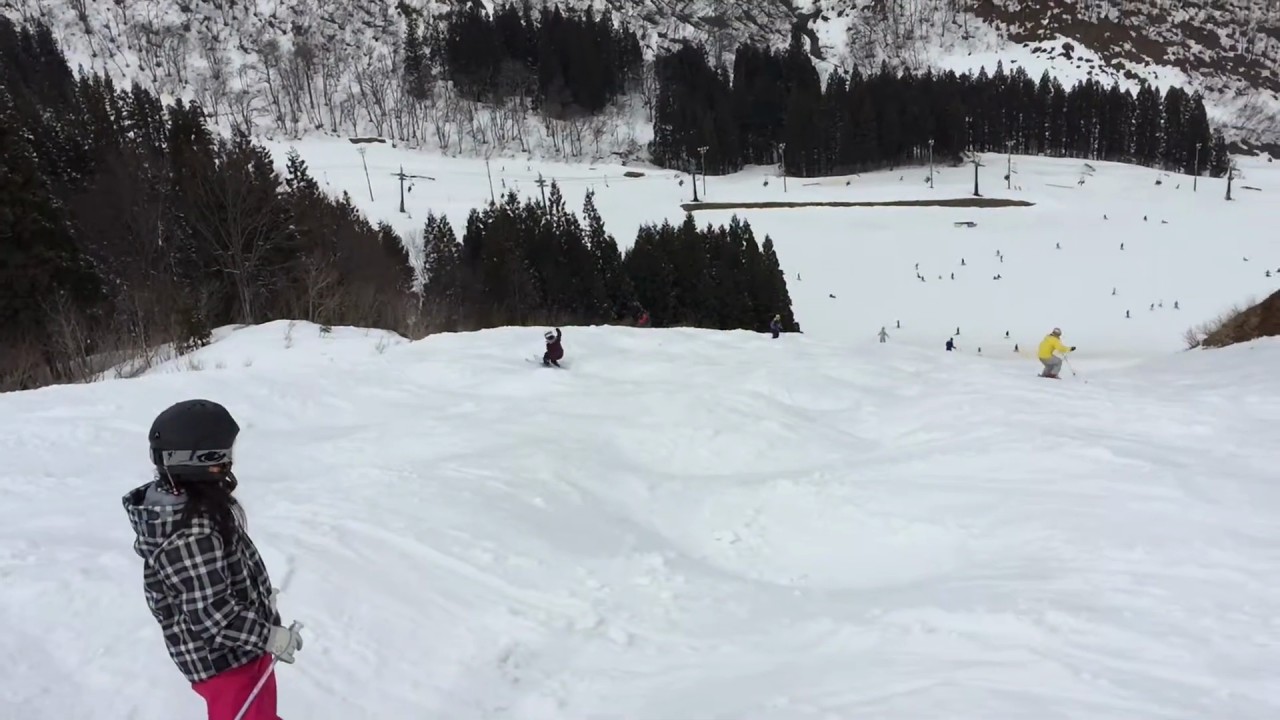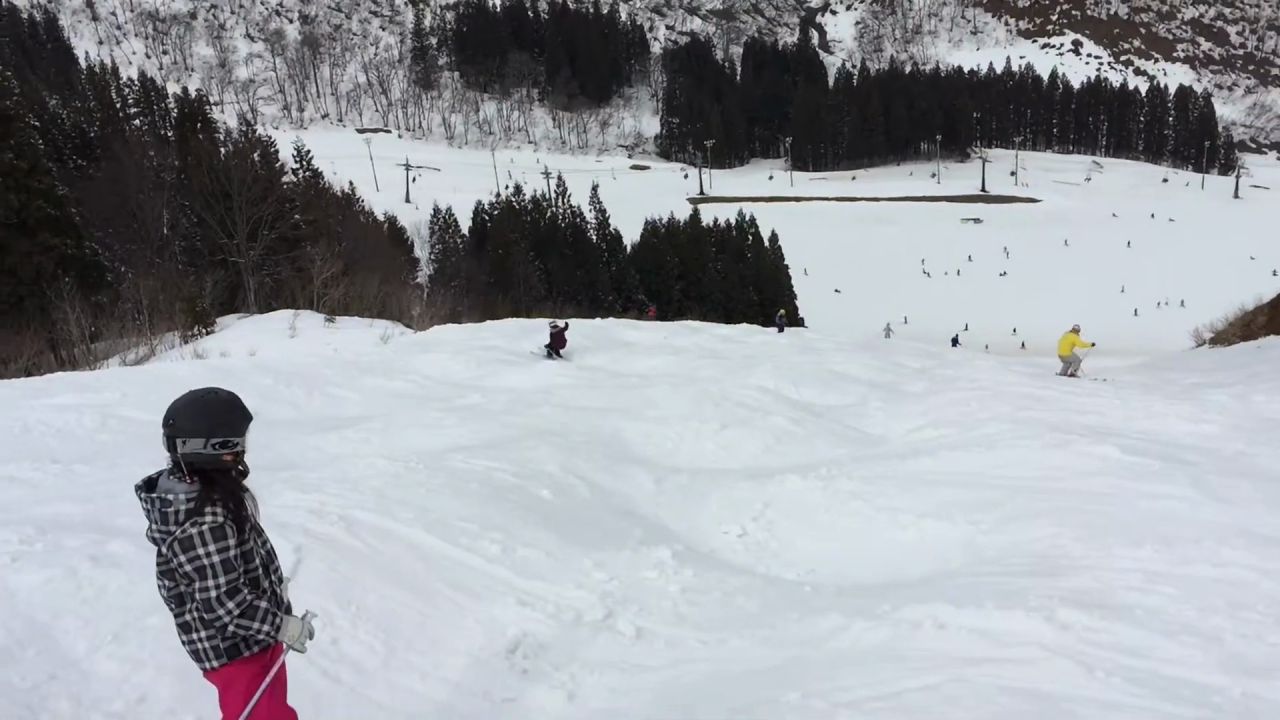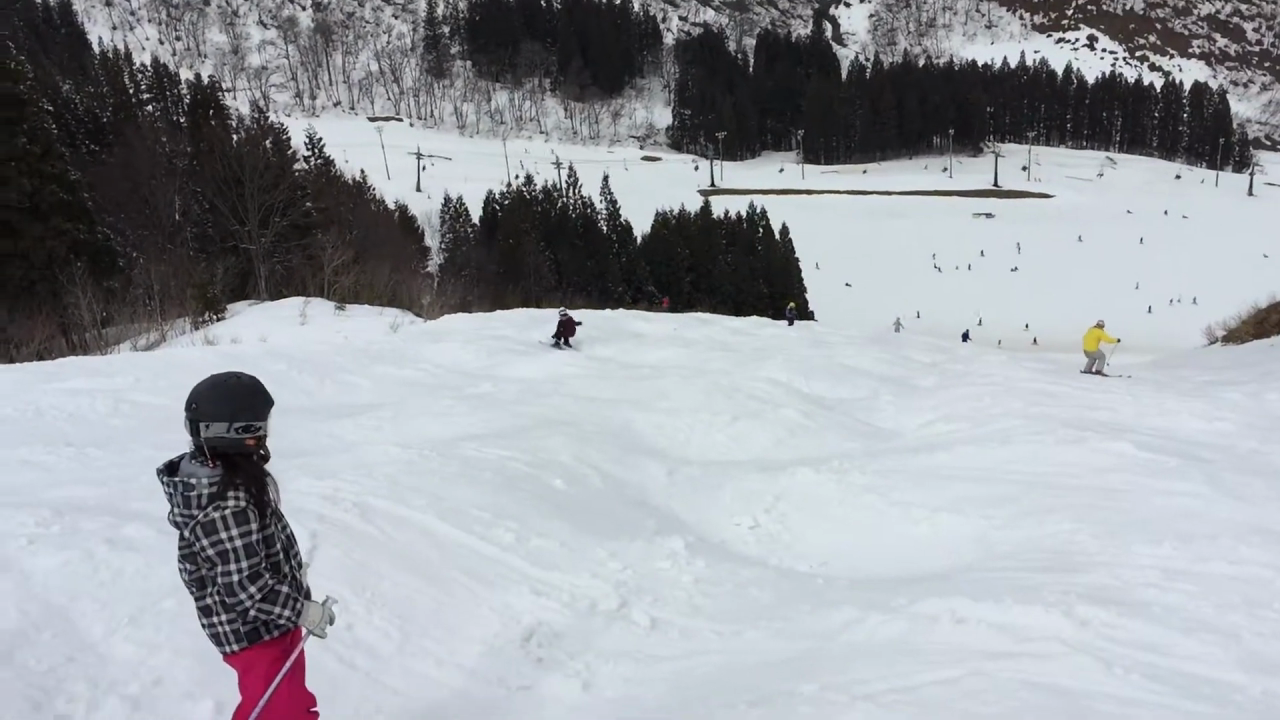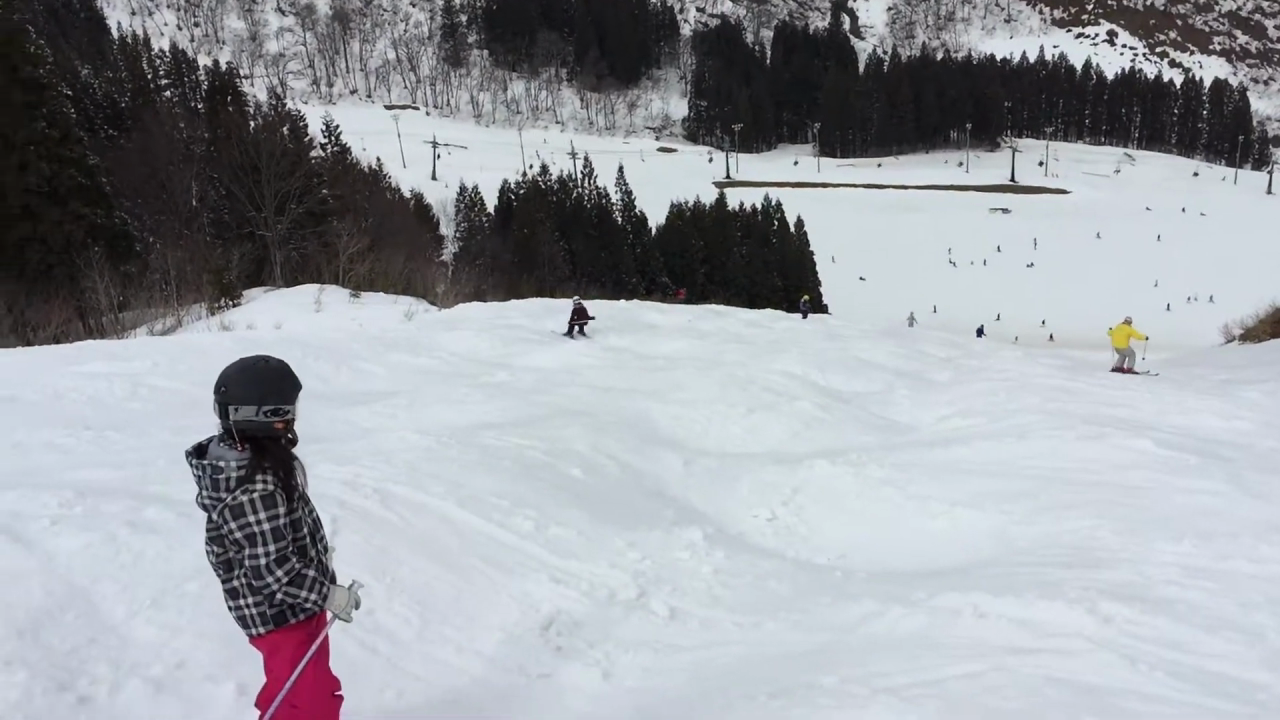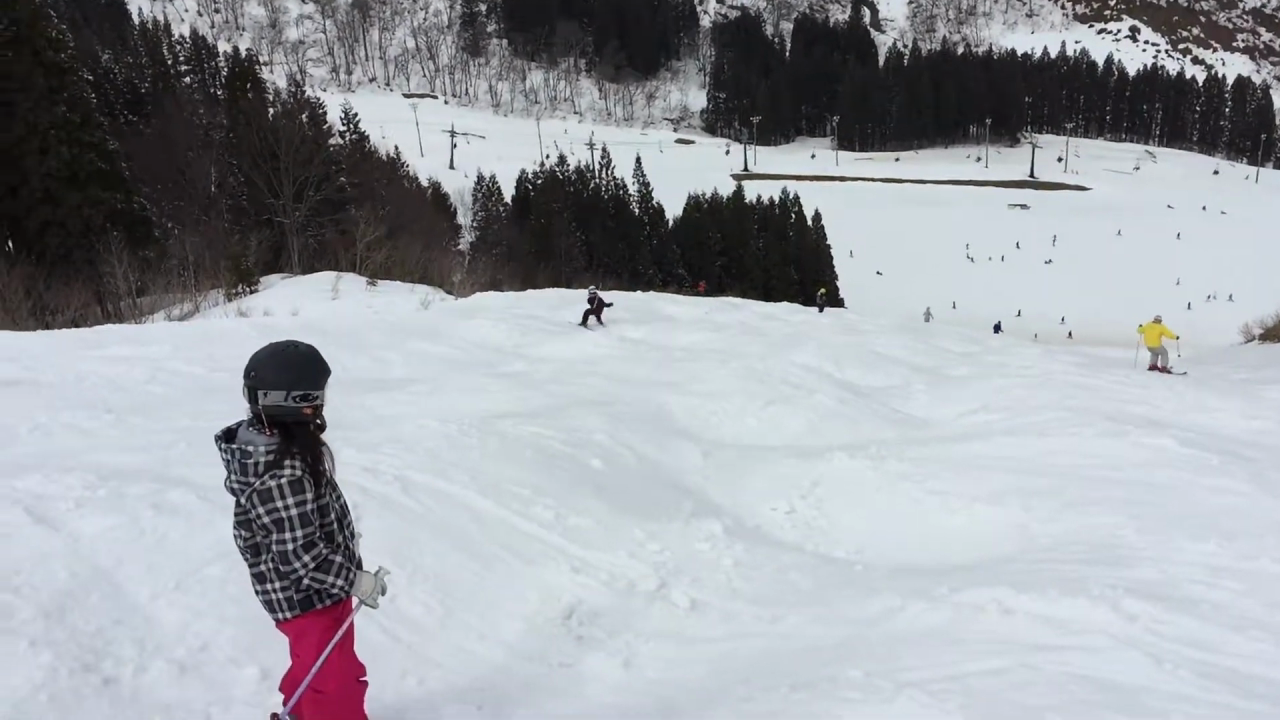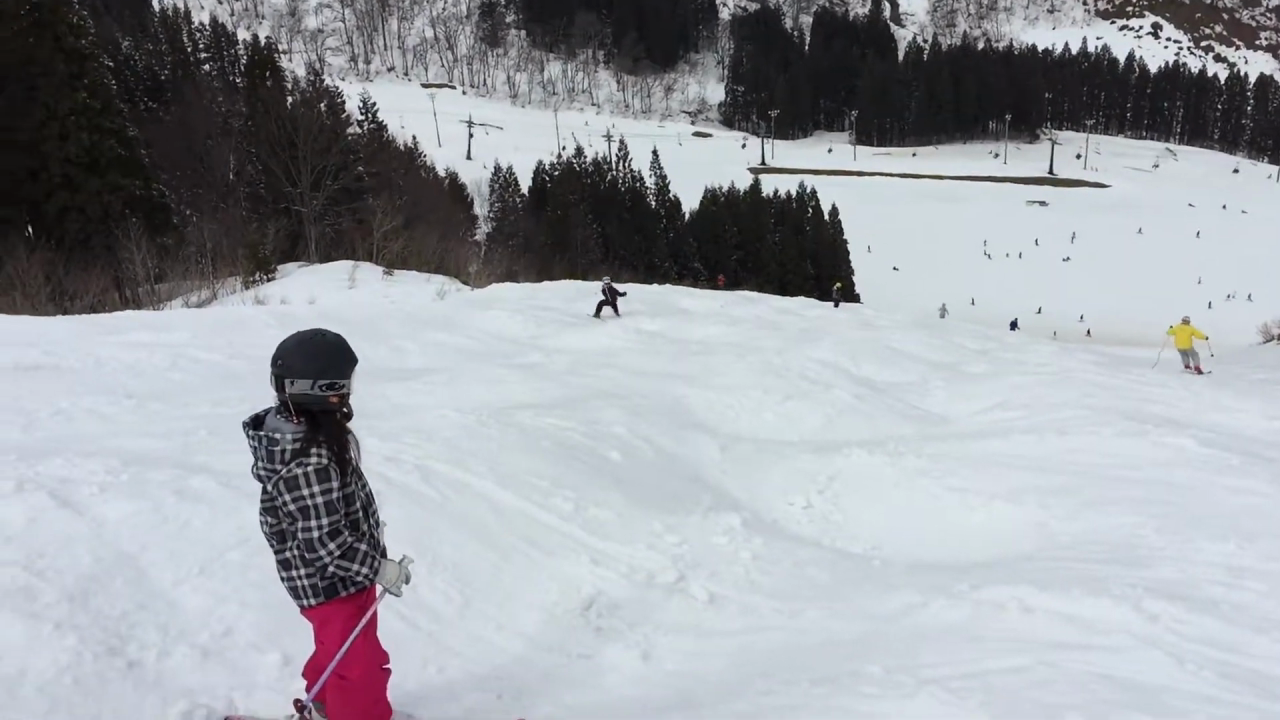
dt=0.1s
person 1, frame 1
left shoulder: (186, 502)
right shoulder: (193, 534)
right elbow: (211, 614)
right wrist: (270, 636)
left hip: (238, 648)
right hip: (224, 656)
person 1, frame 2
left shoulder: (196, 489)
right shoulder: (205, 522)
right elbow: (223, 603)
right wrist: (282, 625)
left hip: (248, 636)
right hip: (234, 645)
person 1, frame 3
left shoulder: (217, 473)
right shoulder: (227, 507)
right elbow: (245, 588)
left wrist: (291, 578)
right wrist: (303, 610)
left hip: (266, 621)
right hip: (255, 628)
person 1, frame 4
left shoulder: (244, 456)
right shoulder: (255, 490)
right elbow: (272, 571)
left wrist: (318, 565)
right wrist: (329, 594)
left hip: (289, 603)
right hip: (280, 611)
left knee: (290, 685)
person 1, frame 5
left shoulder: (272, 440)
right shoulder: (283, 475)
right elbow: (299, 555)
left wrist: (343, 548)
right wrist: (355, 580)
left hip: (313, 587)
right hip: (306, 594)
left knee: (315, 666)
right knee: (334, 677)
person 1, frame 6
left shoulder: (299, 428)
right shoulder: (309, 463)
right elbow: (324, 542)
left wrist: (370, 548)
right wrist: (380, 568)
left hip: (338, 573)
right hip: (330, 580)
left knee: (339, 650)
right knee: (358, 662)
